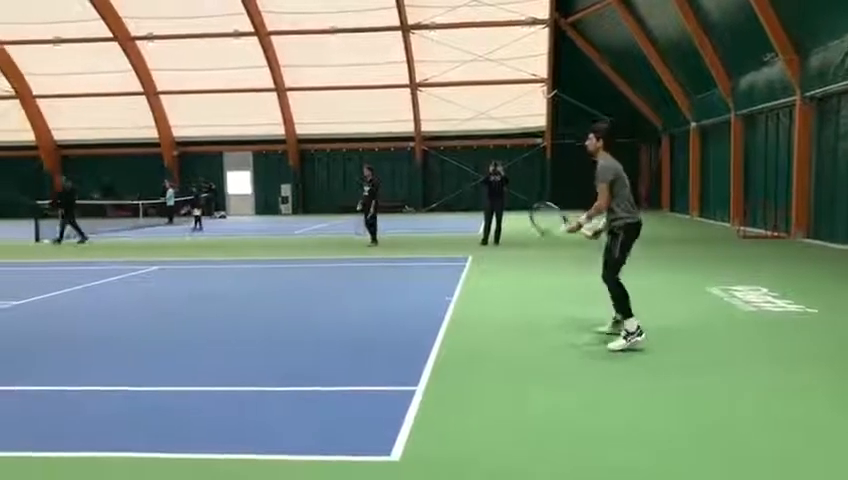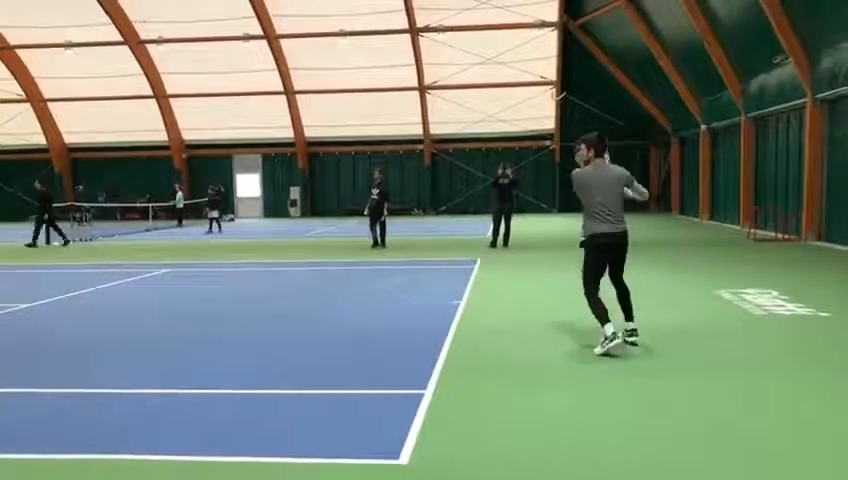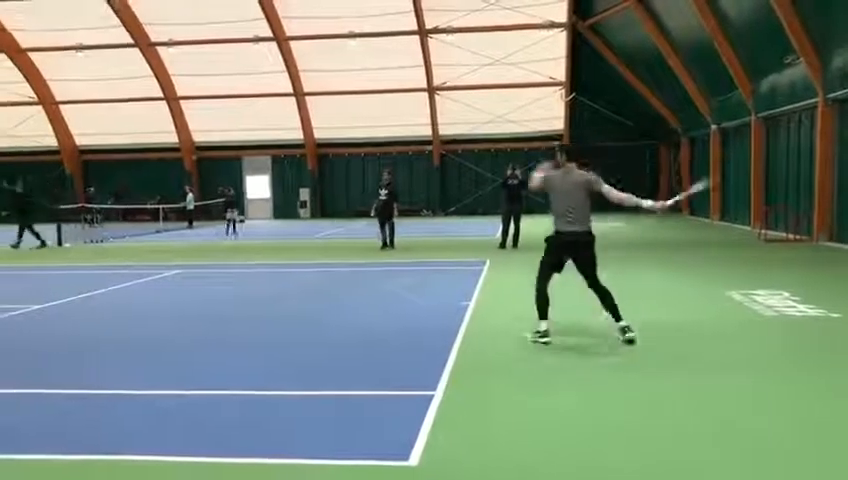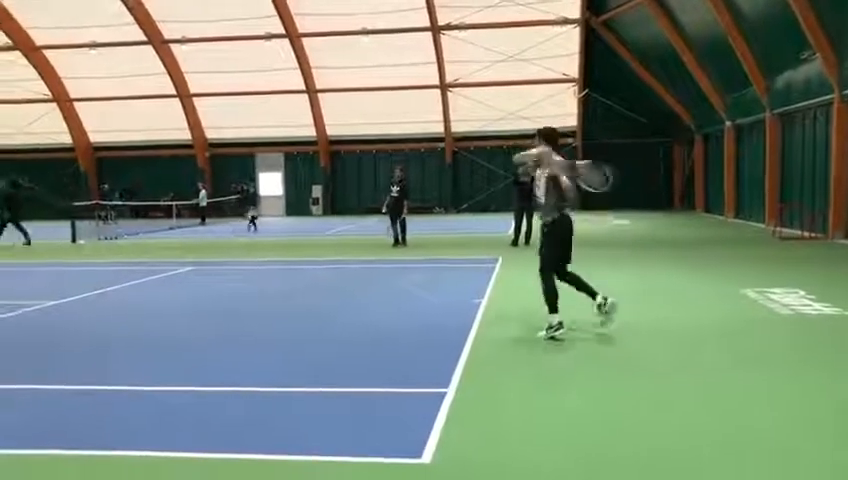
dt=0.5s
person 1, frame 1
left shoulder: (605, 166)
right shoulder: (609, 164)
left elbow: (602, 203)
left wrist: (582, 222)
right wrist: (603, 227)
left hip: (625, 227)
right hip: (622, 226)
left knee: (610, 276)
right knee: (609, 273)
left ankle: (632, 330)
right ankle: (620, 320)
person 1, frame 2
left shoulder: (577, 175)
right shoulder: (621, 173)
right elbow: (644, 195)
left hip: (596, 239)
right hip: (620, 236)
left knee: (591, 290)
right knee: (617, 280)
left ankle: (610, 333)
right ankle: (630, 329)
person 1, frame 3
left shoulder: (551, 176)
right shoulder: (588, 178)
left elbow: (533, 186)
right elbow: (616, 196)
left wrist: (540, 172)
right wrist: (649, 204)
left hip: (561, 239)
right hip: (585, 238)
left knee: (542, 281)
right knee: (595, 285)
left ankle: (542, 330)
right ankle: (623, 327)
person 1, frame 4
left shoulder: (560, 164)
right shoulder: (540, 160)
left elbow: (571, 195)
right elbow: (518, 160)
left wrist: (561, 175)
right wrist: (532, 153)
left hip: (555, 224)
right hip: (556, 223)
left knee: (546, 272)
right knee: (562, 272)
left ankle: (555, 323)
right ankle: (600, 300)
